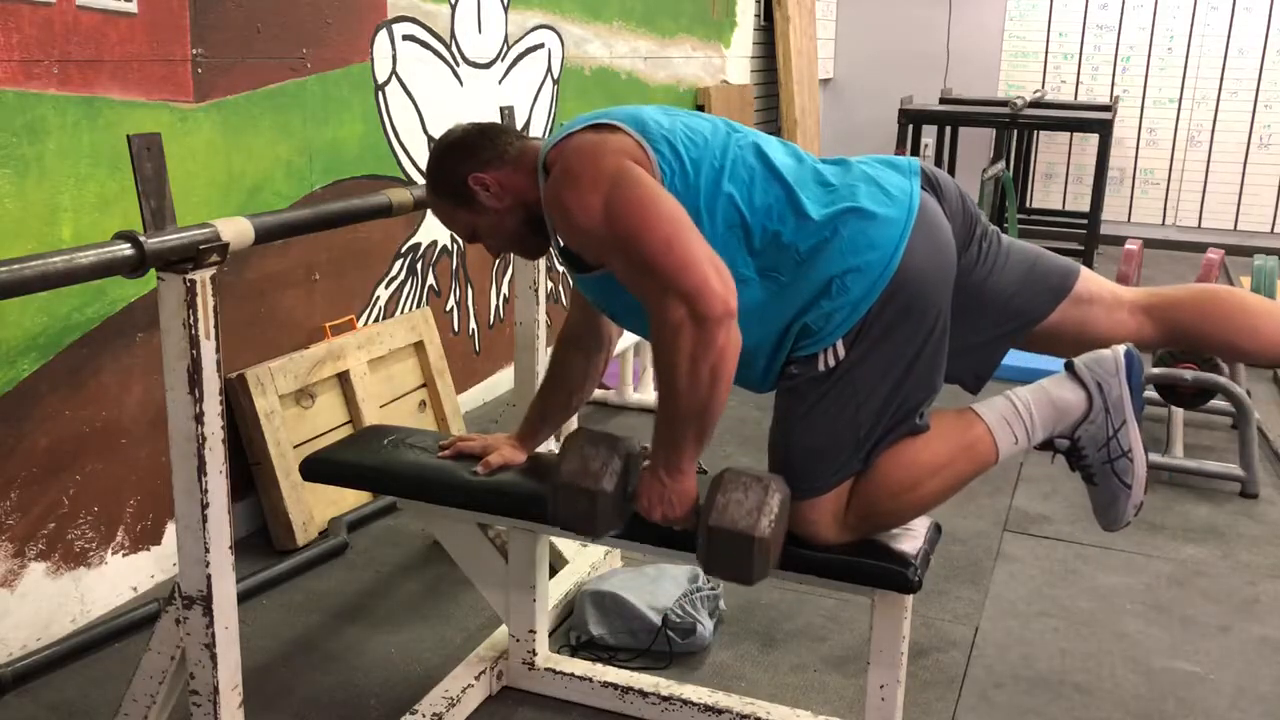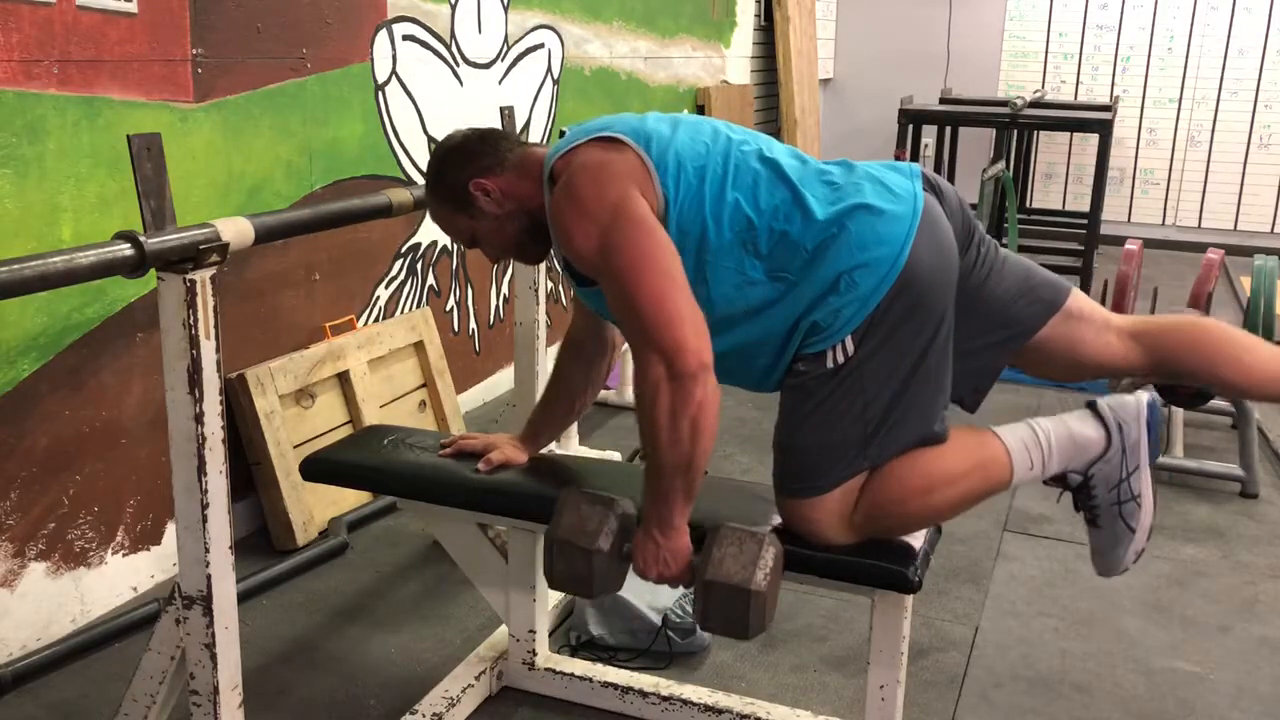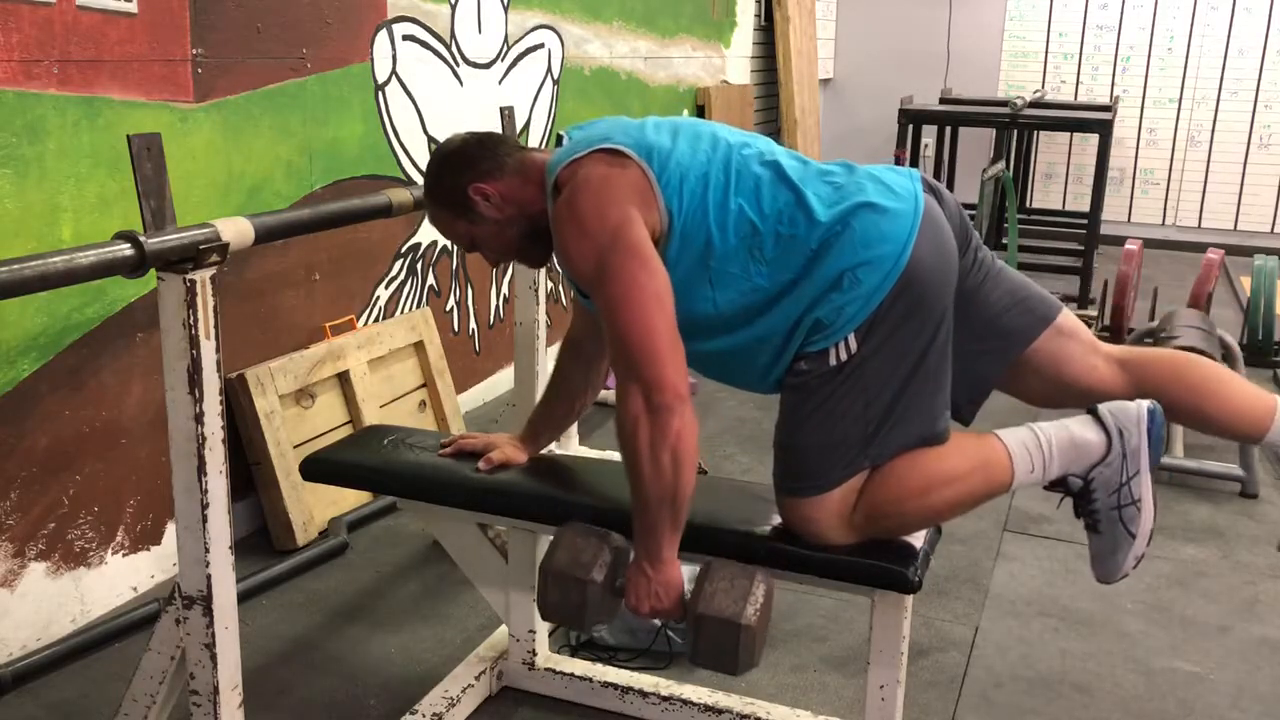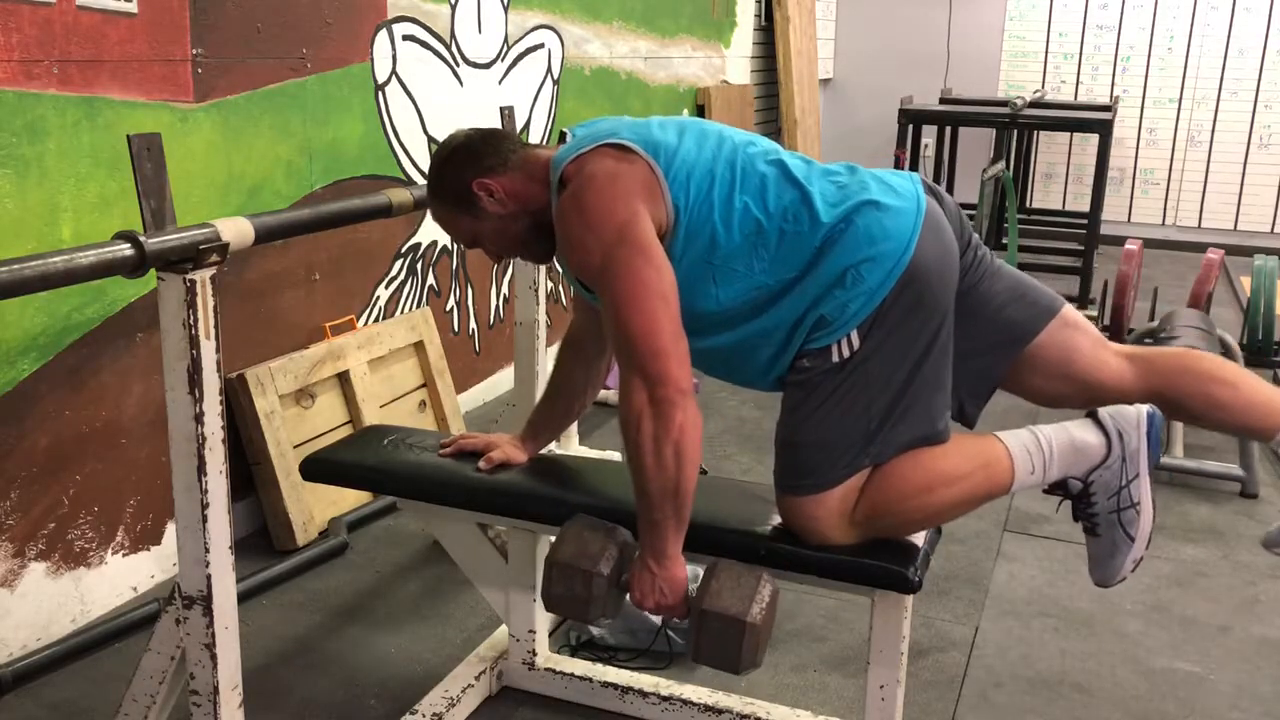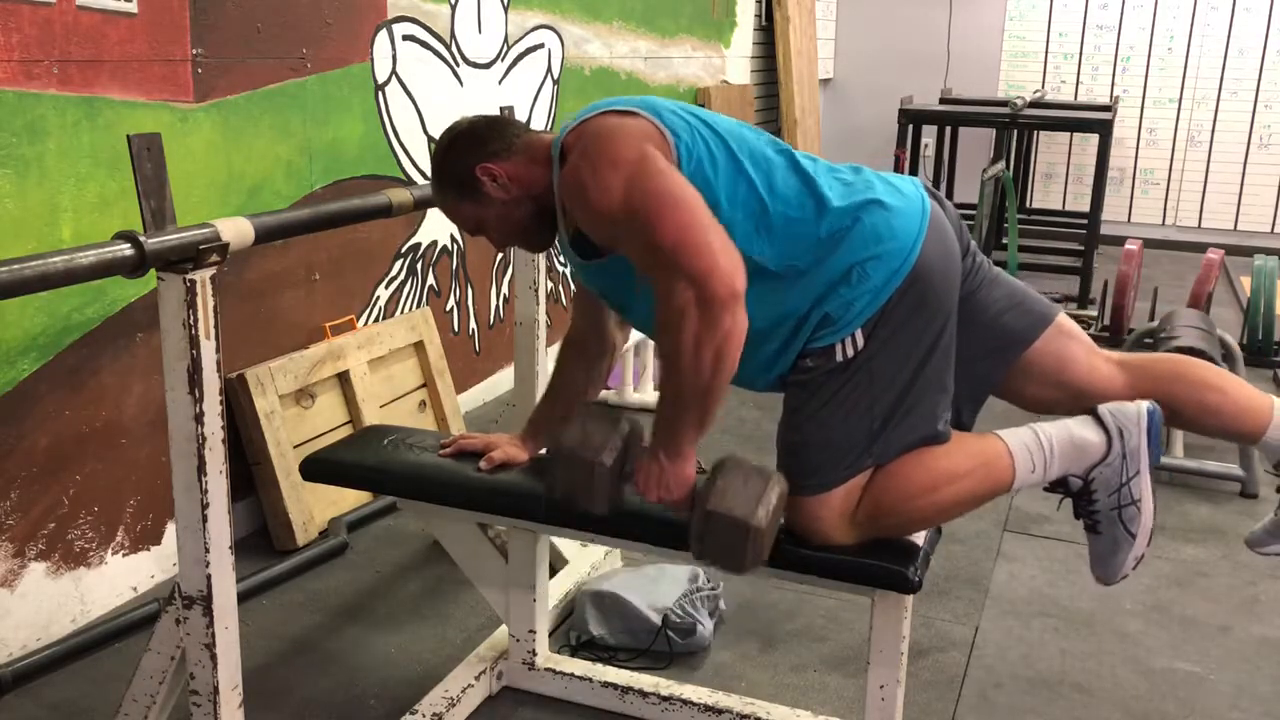
dt=0.4s
person 1, frame 1
left shoulder: (580, 186)
right shoulder: (597, 166)
left elbow: (706, 307)
right elbow: (590, 331)
left wrist: (673, 467)
right wrist: (525, 440)
left hip: (864, 274)
right hip: (905, 208)
left knee: (820, 517)
right knee: (1138, 315)
left ankle: (1058, 407)
person 1, frame 2
left shoulder: (584, 202)
right shoulder: (596, 169)
left elbow: (682, 362)
right elbow: (594, 335)
left wrist: (664, 524)
right wrist: (527, 440)
left hip: (869, 274)
right hip: (907, 215)
left knee: (823, 516)
right knee: (1125, 342)
left ankle: (1078, 441)
person 1, frame 3
left shoulder: (587, 210)
right shoulder: (593, 174)
left elbow: (658, 393)
right elbow: (593, 337)
left wrist: (655, 558)
right wrist: (527, 441)
left hip: (867, 274)
right hip: (906, 222)
left knee: (822, 517)
right knee: (1103, 369)
left ankle: (1079, 449)
person 1, frame 4
left shoulder: (593, 206)
right shoulder: (595, 173)
left elbow: (660, 388)
right elbow: (593, 336)
left wrist: (660, 553)
right wrist: (527, 442)
left hip: (869, 274)
right hip: (908, 225)
left knee: (821, 517)
right knee: (1116, 369)
left ankle: (1076, 452)
person 1, frame 5
left shoulder: (598, 167)
right shoulder: (591, 199)
left elbow: (715, 294)
right elbow: (594, 337)
left wrist: (673, 451)
right wrist: (529, 441)
left hip: (871, 277)
right hip: (907, 235)
left knee: (825, 516)
right knee: (1104, 377)
left ankle: (1081, 449)
